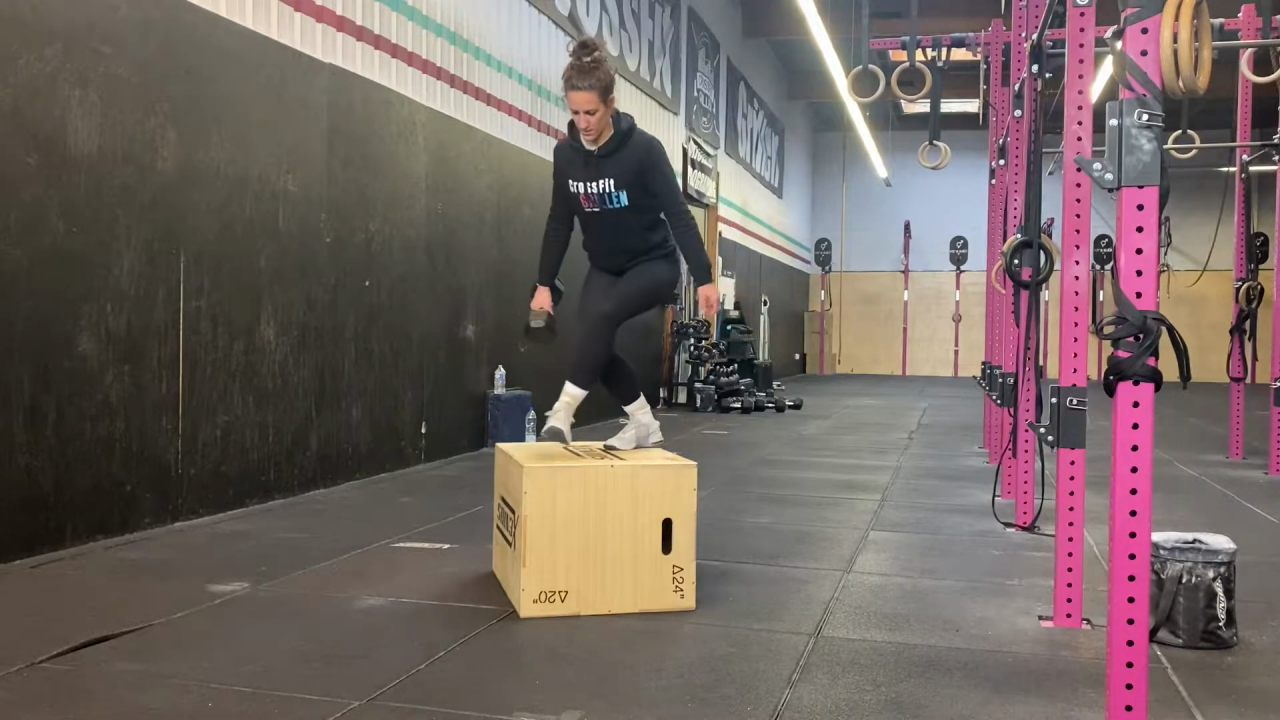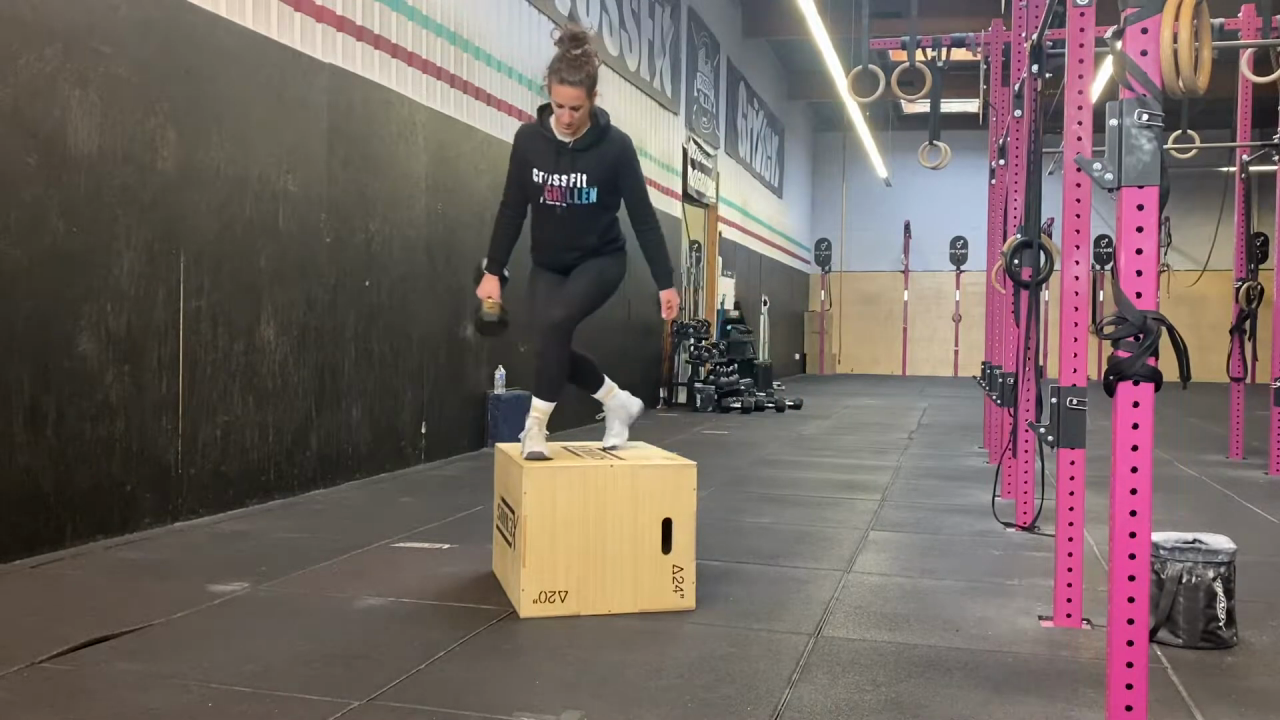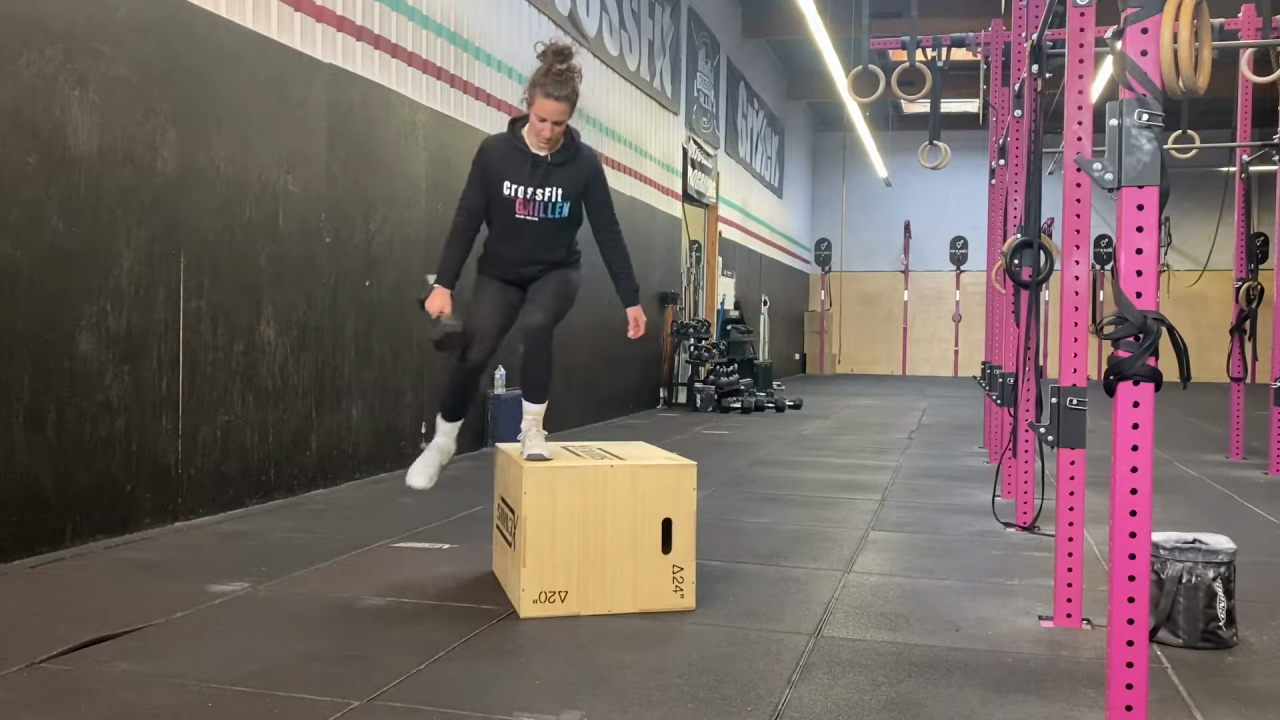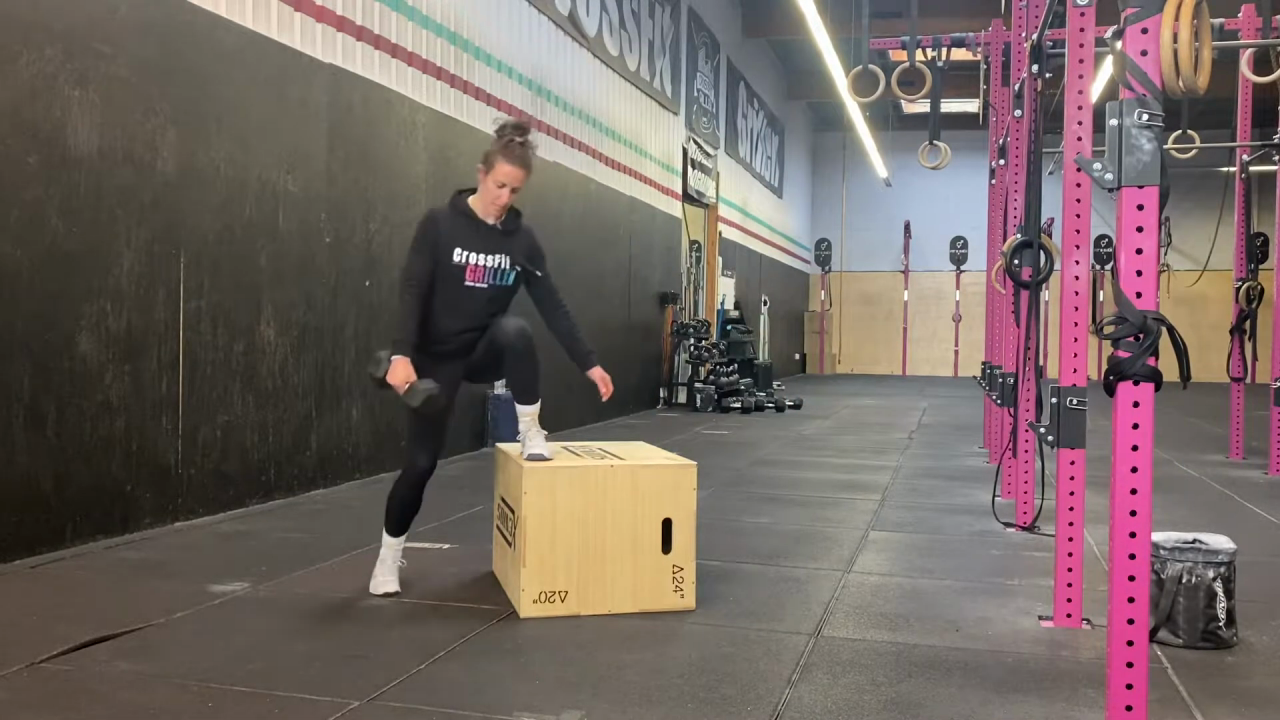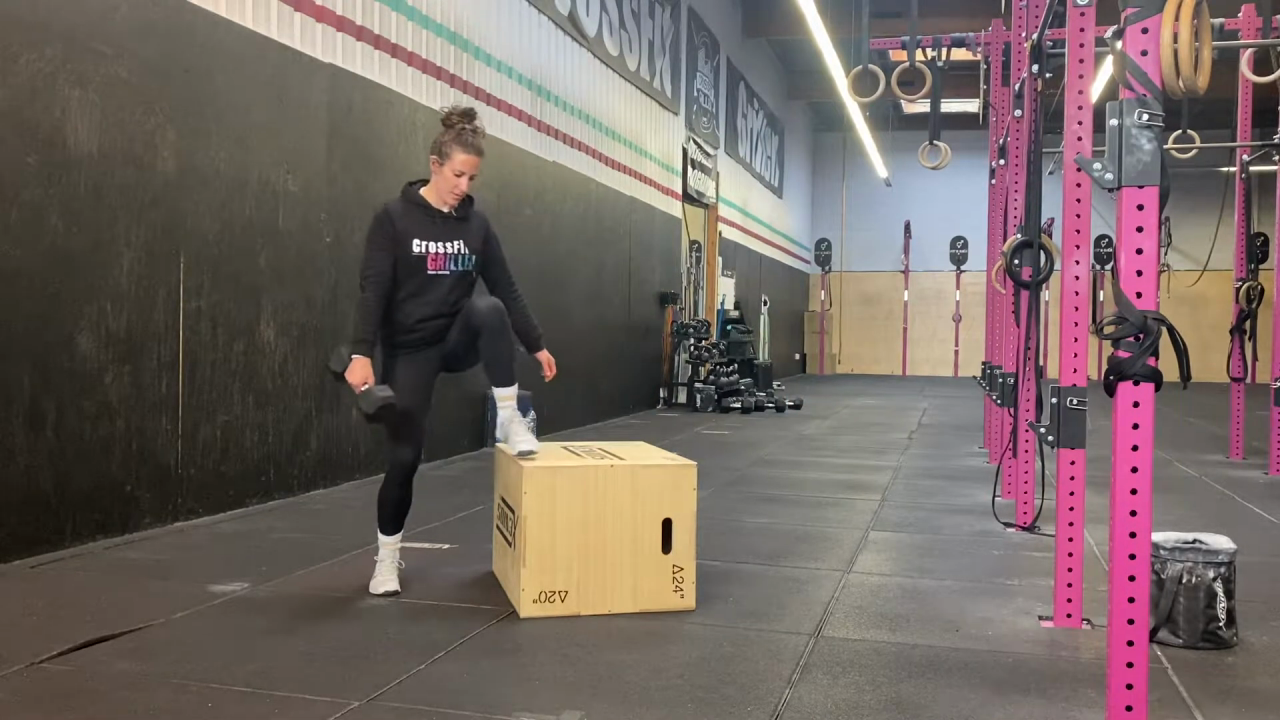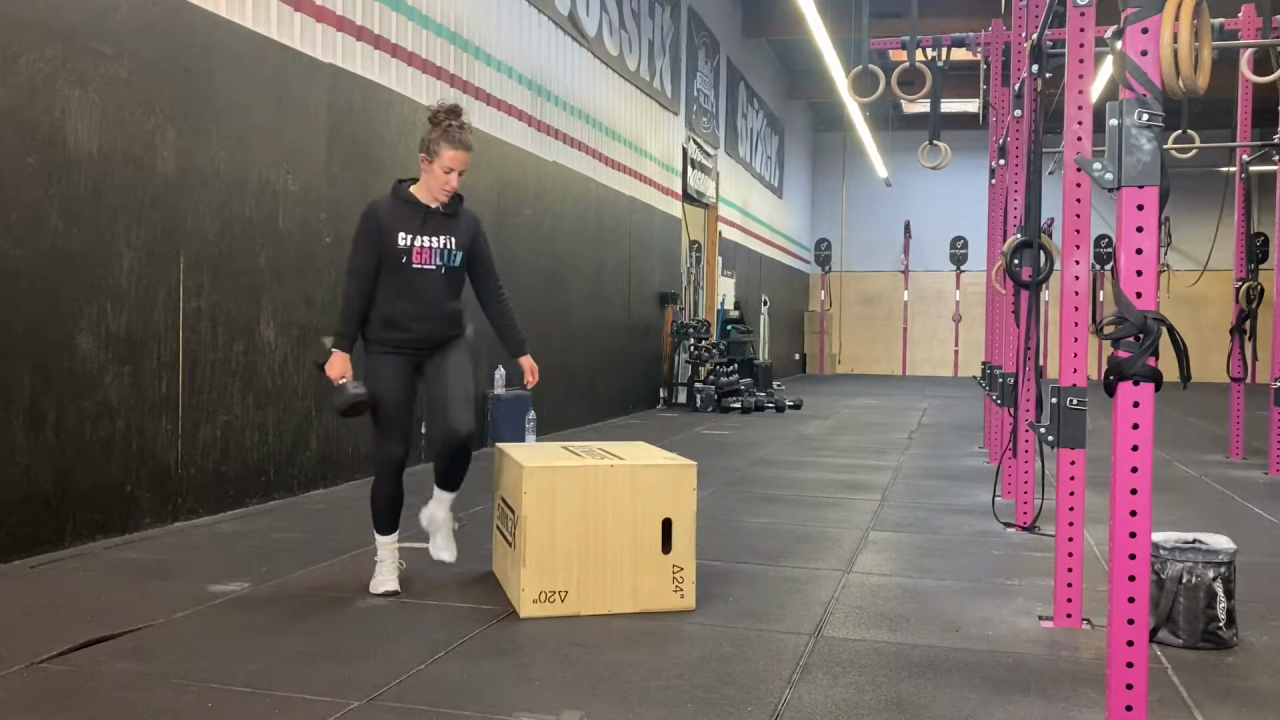
dt=0.3s
person 1, frame 1
left shoulder: (642, 148)
right shoulder: (566, 153)
left elbow: (678, 213)
right elbow: (559, 221)
left wrist: (704, 278)
right wrist: (544, 283)
left hip: (654, 263)
right hip: (605, 267)
left knee: (602, 315)
right knee: (593, 338)
left ankle: (564, 411)
right ankle: (643, 423)
person 1, frame 2
left shoulder: (615, 146)
right shoulder: (529, 139)
left elbow: (642, 216)
right elbow: (512, 208)
left wrist: (665, 282)
right wrist: (493, 271)
left hip: (600, 259)
right hip: (548, 263)
left knee: (558, 322)
right knee: (548, 342)
left ankle: (536, 427)
right ankle: (618, 402)
person 1, frame 3
left shoulder: (583, 163)
right shoulder: (495, 152)
left elbow: (608, 234)
right elbow: (467, 221)
left wrist: (631, 299)
right wrist: (444, 284)
left hip: (555, 273)
right hip: (499, 276)
left knee: (534, 329)
right knee: (473, 356)
left ankle: (532, 431)
right ankle: (443, 439)
person 1, frame 4
left shoulder: (522, 238)
right shoulder: (439, 224)
left elbow: (552, 305)
right elbow: (412, 293)
left wrist: (589, 363)
right wrist: (401, 356)
left hip: (486, 350)
right hip: (436, 355)
left knee: (515, 331)
right knee: (421, 461)
left ankle: (531, 433)
right ankle: (388, 556)
person 1, frame 5
left shoulder: (477, 223)
right shoulder: (393, 217)
left elbow: (505, 289)
right elbow: (373, 289)
left wrist: (537, 345)
right wrist: (361, 354)
left hip: (457, 340)
right hip: (409, 348)
left knee: (488, 310)
right knee: (405, 456)
left ankle: (509, 419)
right ankle: (387, 557)
person 1, frame 6
left shoulder: (467, 223)
right shoulder: (382, 214)
left elbow: (492, 293)
right elbow: (358, 286)
left wrist: (520, 350)
right wrist: (341, 348)
left hip: (445, 346)
right hip: (388, 350)
left knee: (461, 430)
right knee: (392, 454)
left ankle: (440, 506)
right ankle: (386, 558)
